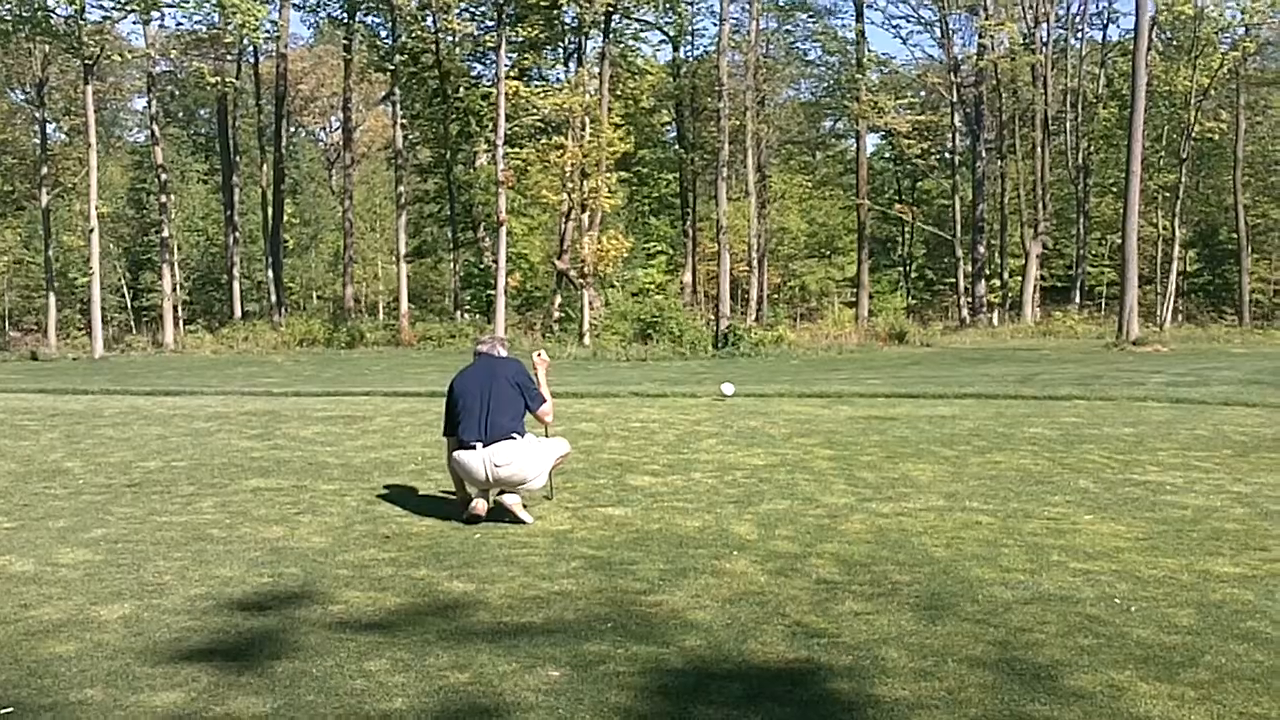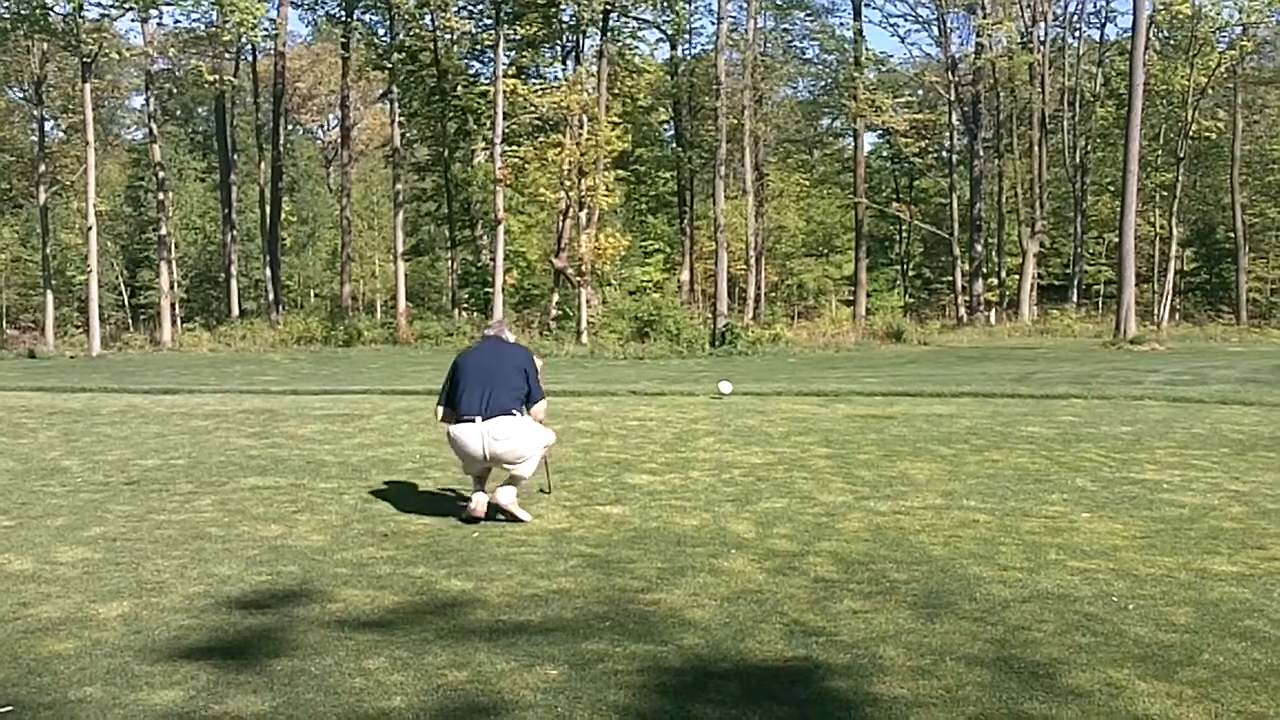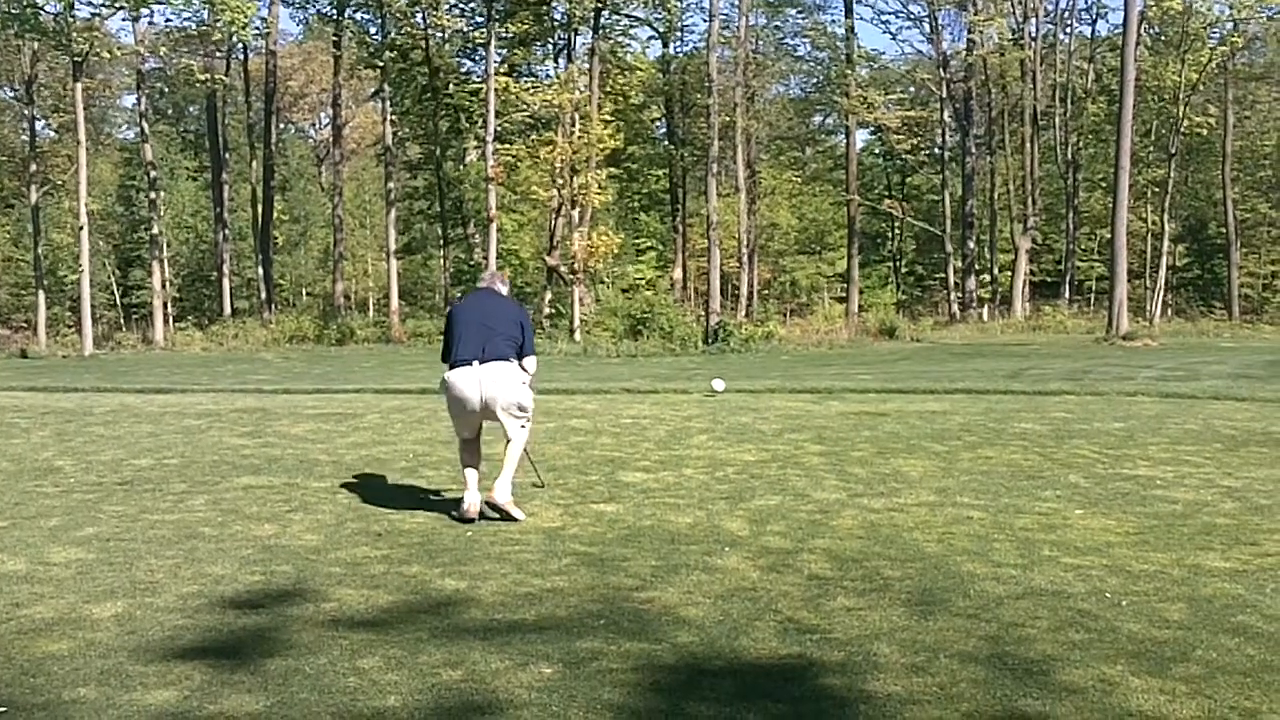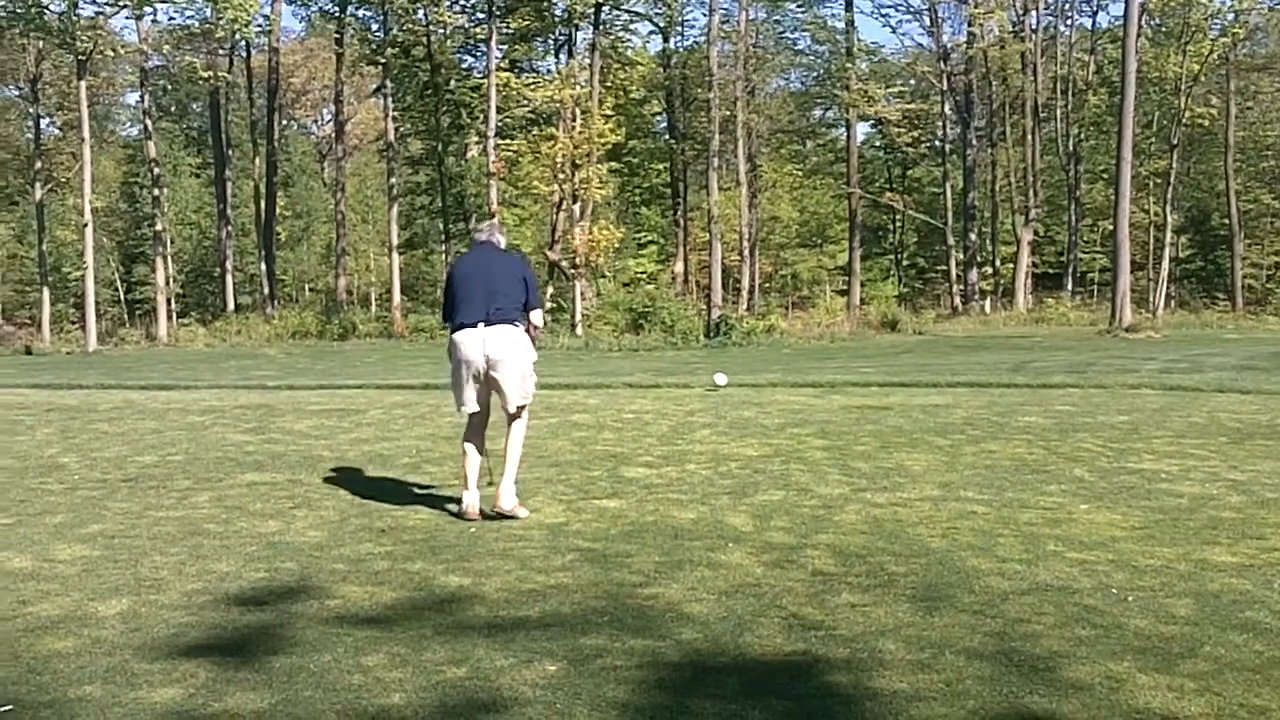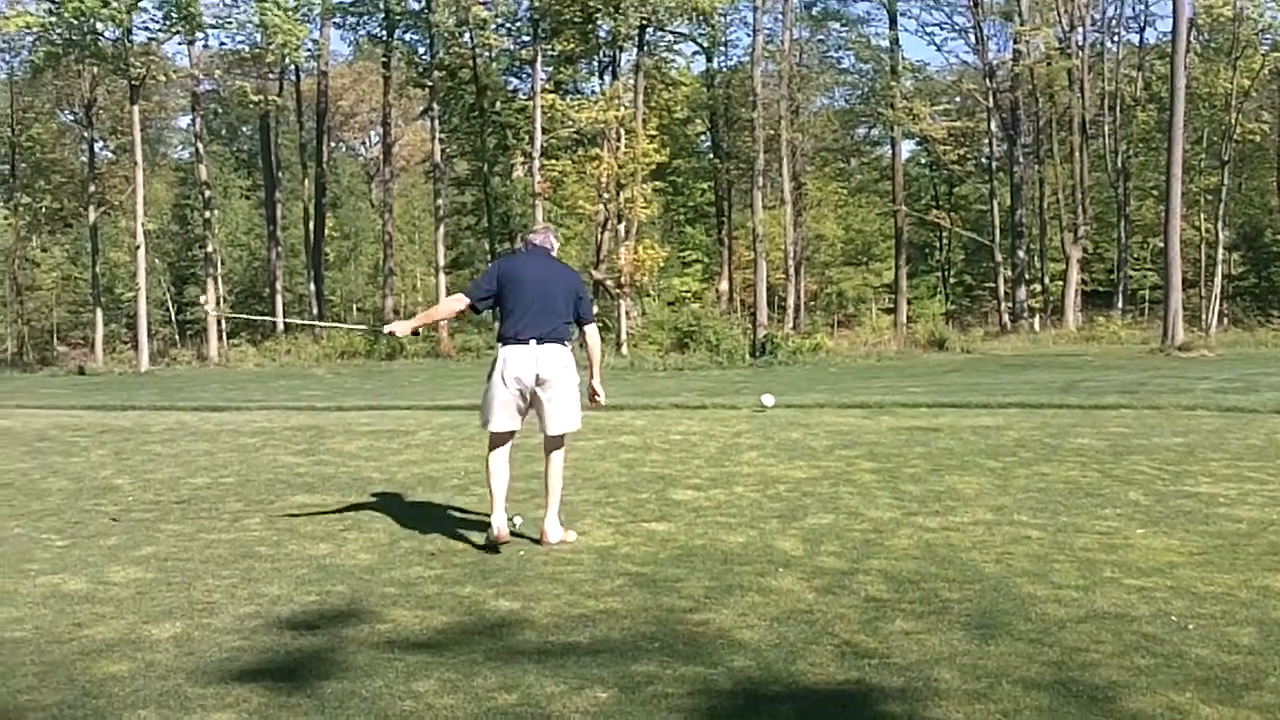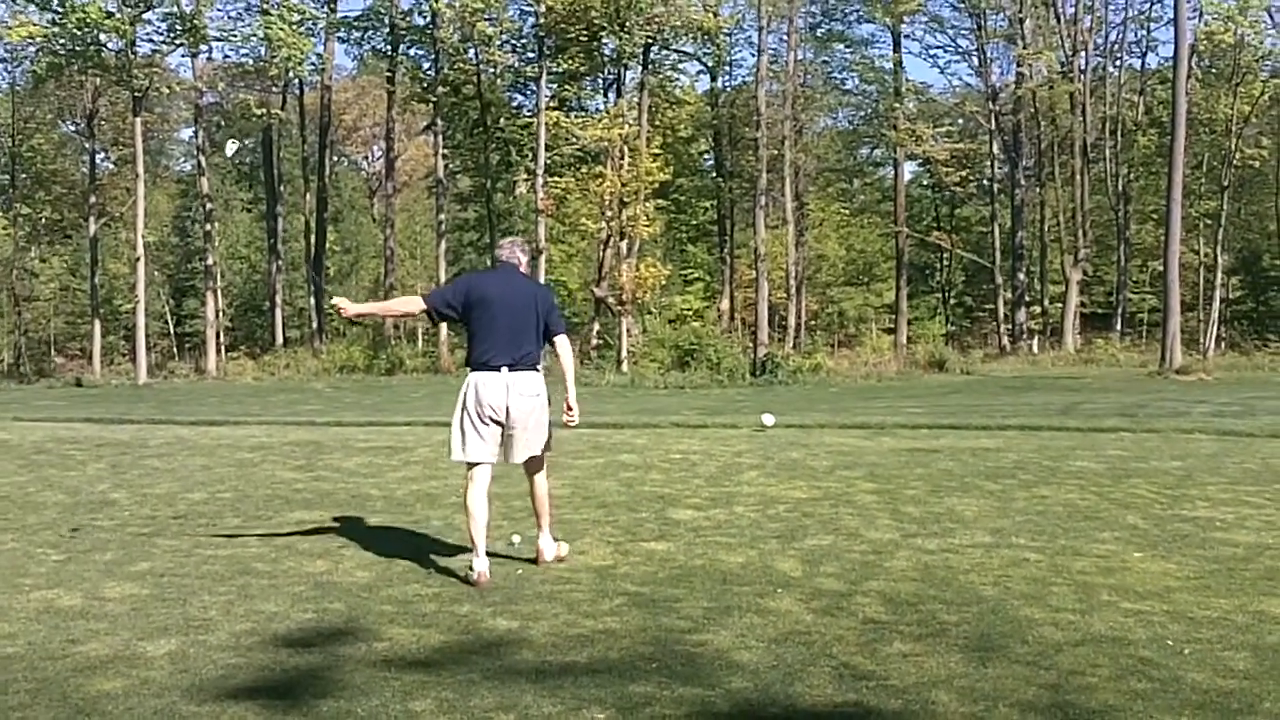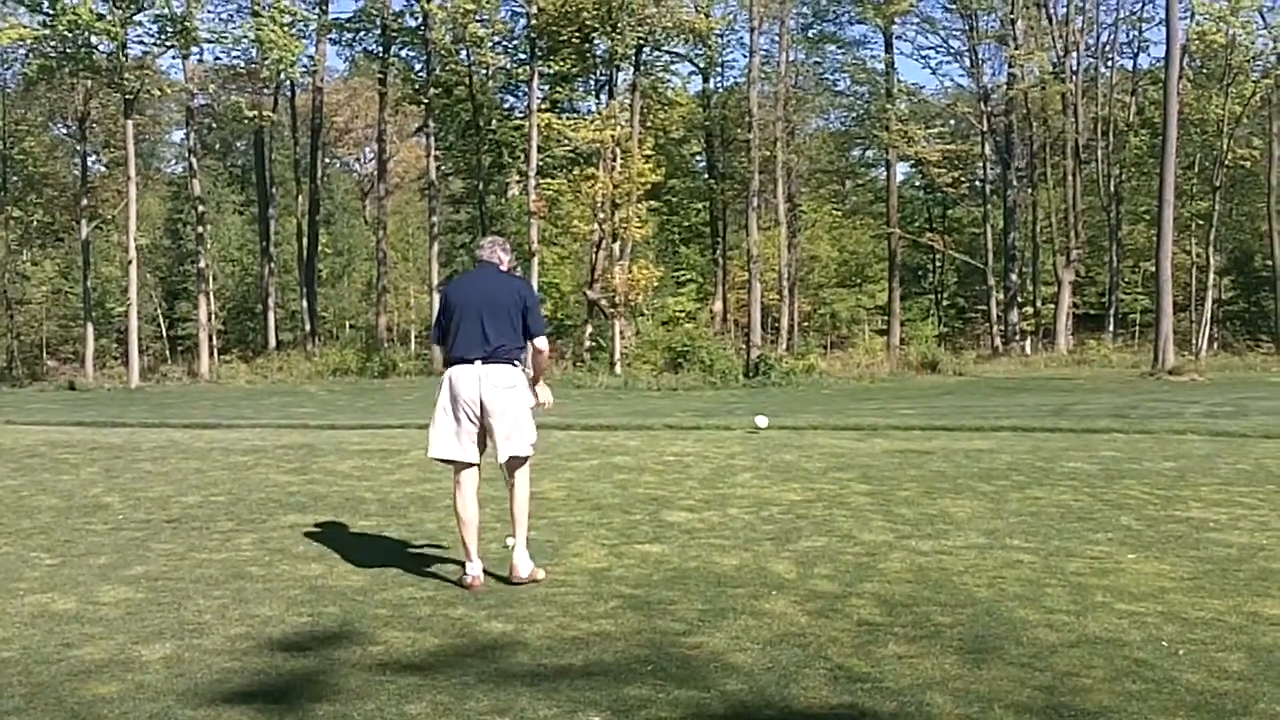
dt=0.4s
person 1, frame 1
left shoulder: (459, 379)
right shoulder: (513, 367)
left elbow: (453, 446)
right elbow: (546, 416)
left wrist: (460, 491)
right wrist: (541, 373)
left hip: (470, 466)
right hip: (510, 459)
right knee: (562, 446)
left ankle: (479, 498)
right ankle: (511, 493)
person 1, frame 2
left shoulder: (464, 356)
right shoulder: (520, 353)
left elbow: (442, 414)
right elbow: (538, 414)
right wrist: (536, 375)
left hip: (465, 437)
right hip: (505, 436)
right knee: (546, 436)
left ankle: (478, 497)
right ankle: (507, 492)
person 1, frame 3
left shoulder: (457, 308)
right shoulder: (516, 309)
right elbow: (529, 367)
right wrist: (519, 394)
left hip: (460, 380)
right hip: (502, 377)
left knee: (468, 434)
right knee: (521, 423)
left ankle: (471, 498)
right ankle: (502, 490)
person 1, frame 4
left shoulder: (458, 266)
right shoulder: (518, 263)
left elbow: (450, 321)
right elbow: (536, 321)
right wrist: (526, 347)
left hip: (466, 341)
right hip: (507, 339)
left knee: (476, 420)
right knee: (517, 416)
left ankle: (470, 498)
right ankle: (506, 494)
person 1, frame 5
left shoulder: (505, 266)
right shoulder: (571, 276)
left elbow: (459, 302)
right elbow: (591, 332)
left wrist: (411, 324)
right wrist: (595, 377)
left hip: (513, 359)
right hip: (556, 359)
left knee: (499, 443)
right knee: (555, 445)
left ankle: (498, 519)
right ankle: (552, 525)
person 1, frame 6
left shoulder: (472, 284)
right shoulder: (540, 293)
left elbow: (415, 304)
right elbow: (562, 343)
left wrist: (359, 309)
right wrist: (571, 393)
left hip: (483, 385)
right hip: (527, 385)
left knee: (477, 478)
right knee: (535, 466)
left ankle: (479, 562)
right ankle: (546, 543)
person 1, frame 7
left shoulder: (452, 288)
right shoulder: (520, 287)
right elbow: (540, 345)
right wrist: (538, 383)
left hip: (460, 379)
right hip: (504, 378)
left knee: (465, 478)
right knee: (518, 471)
left ankle: (472, 567)
right ankle: (520, 557)
